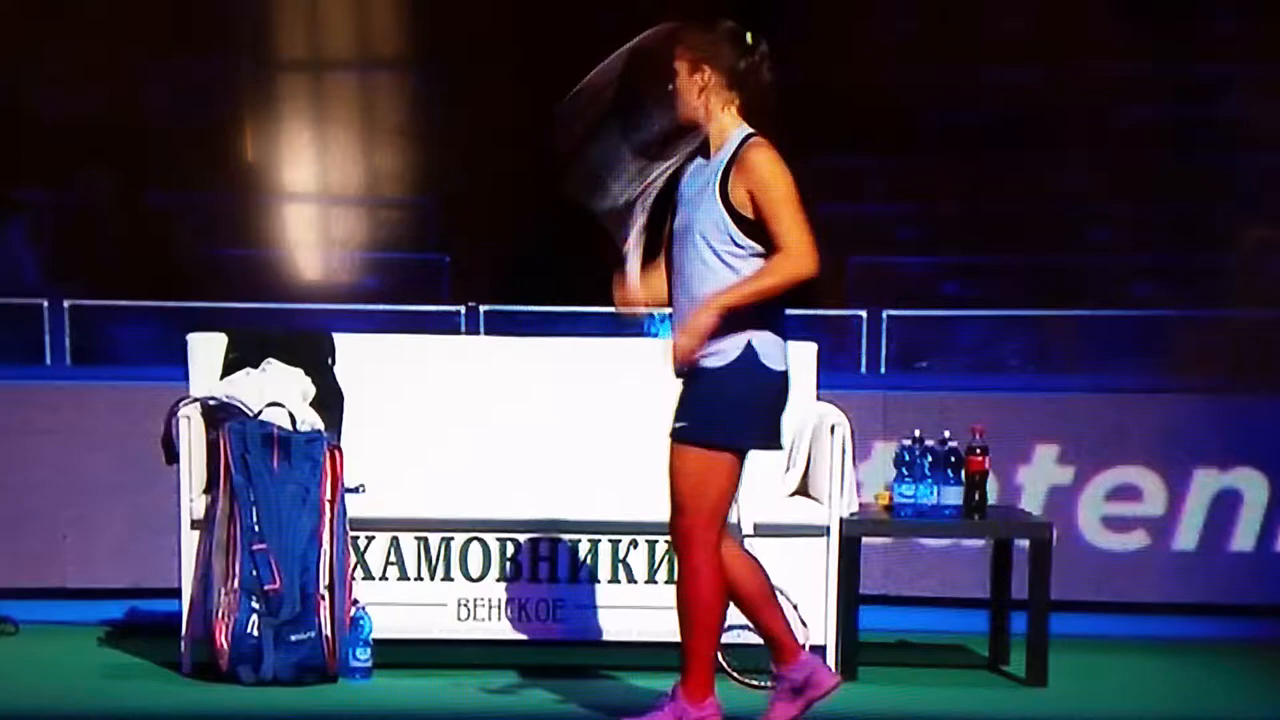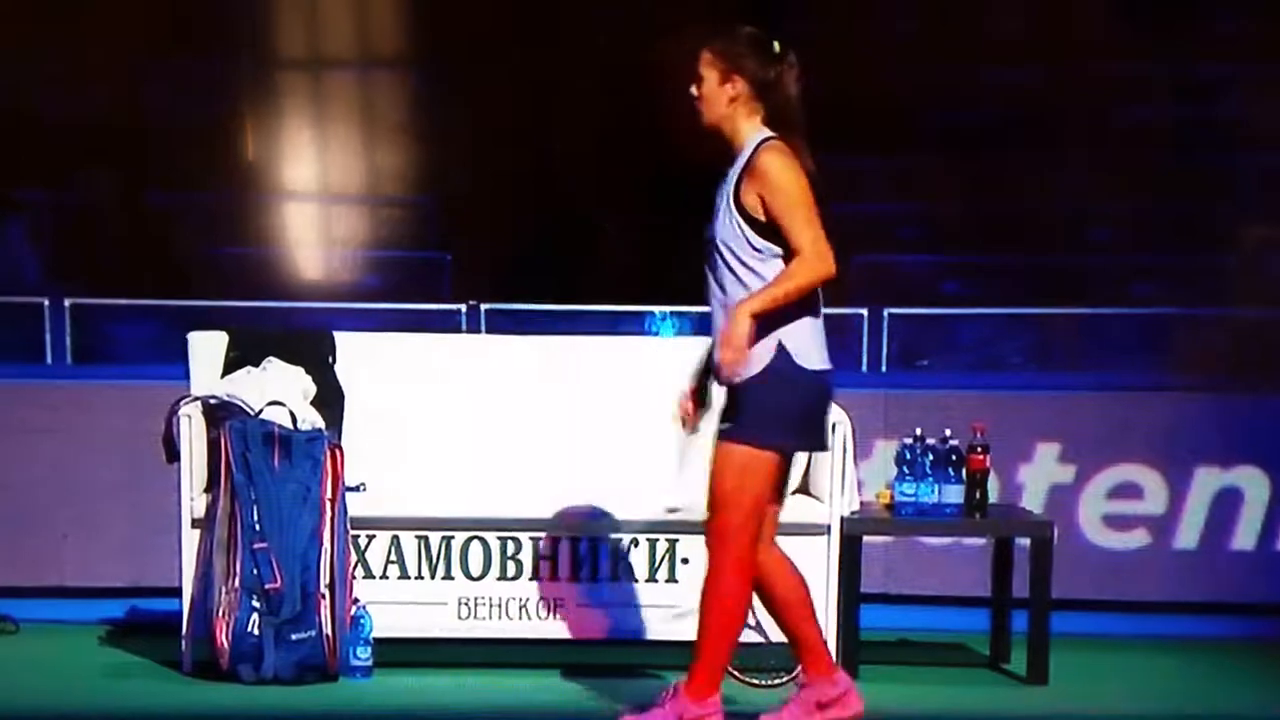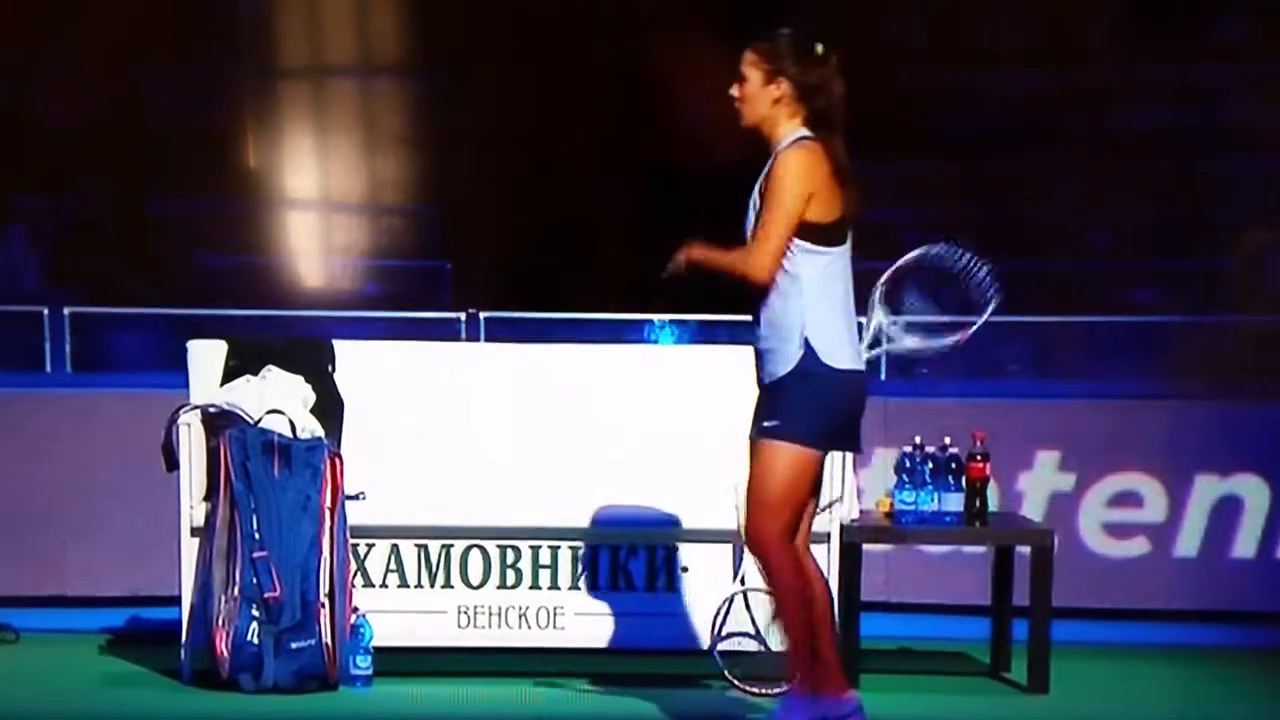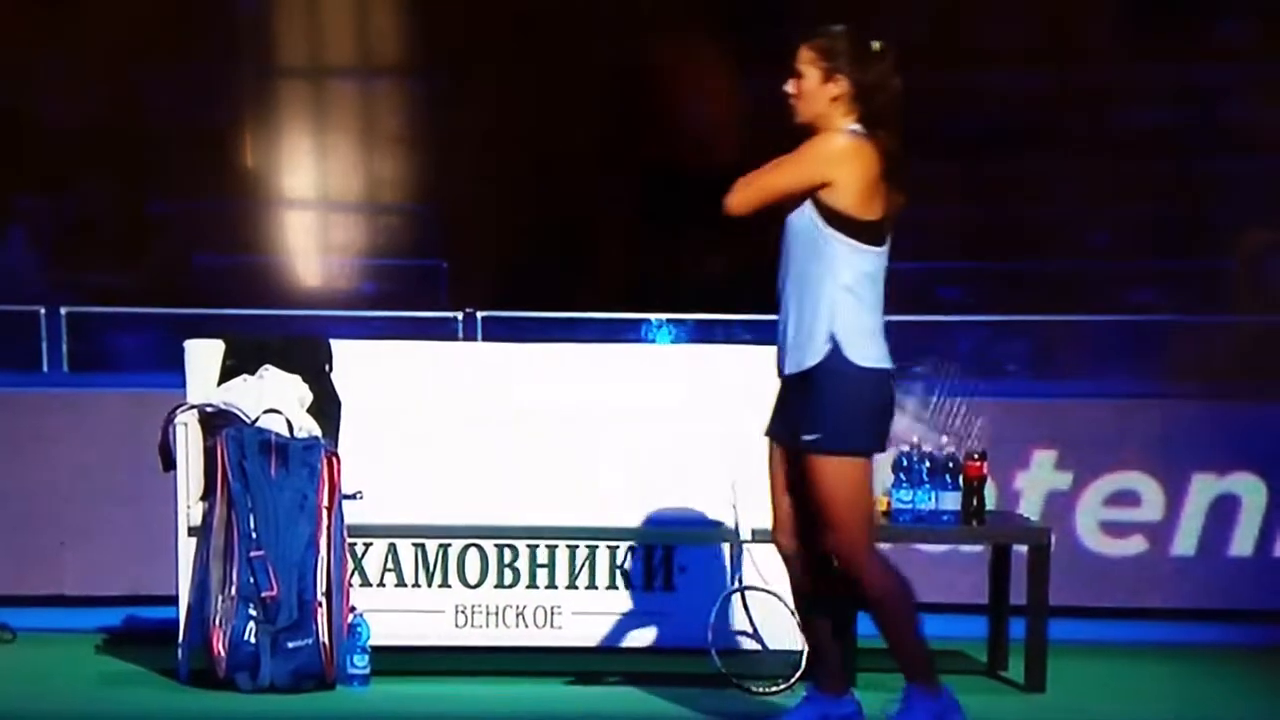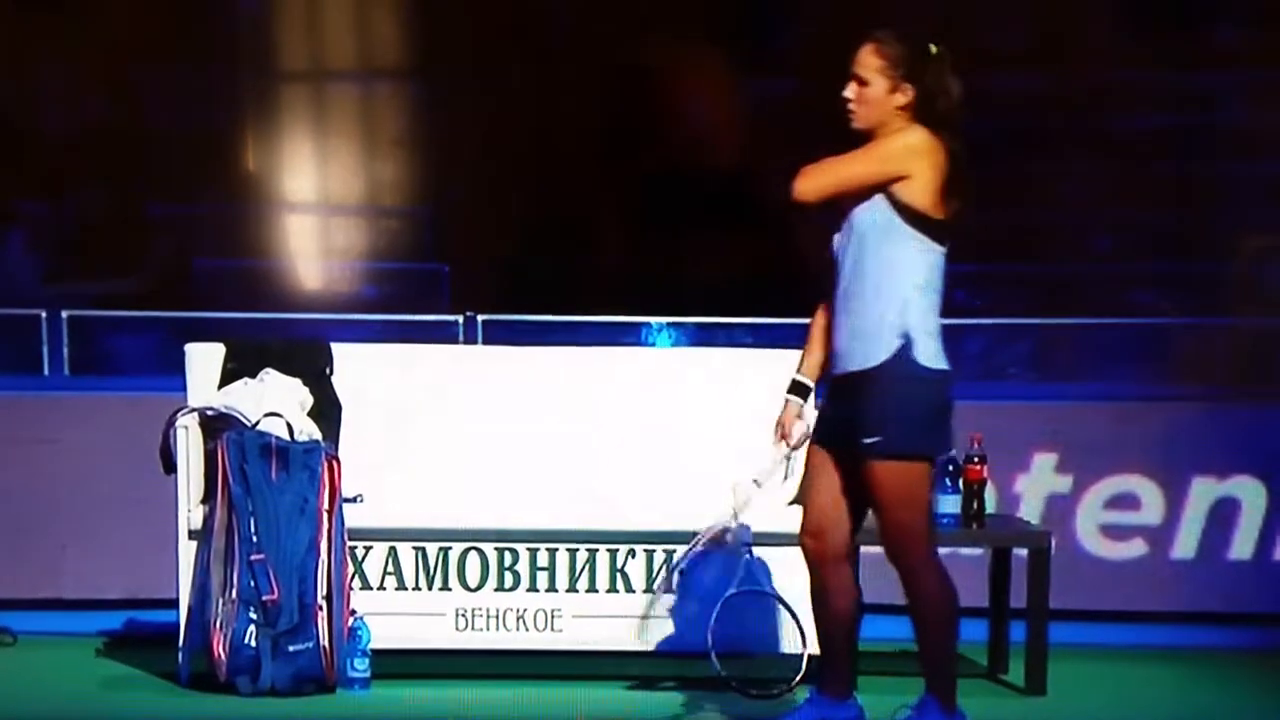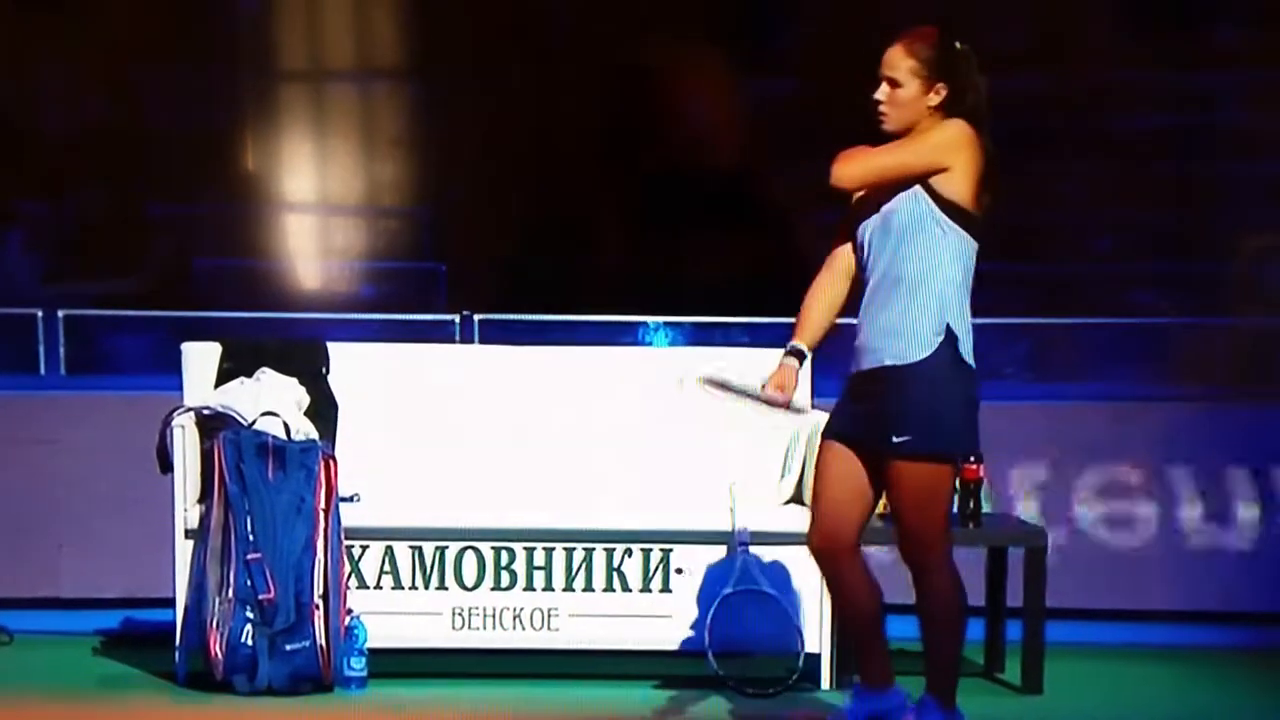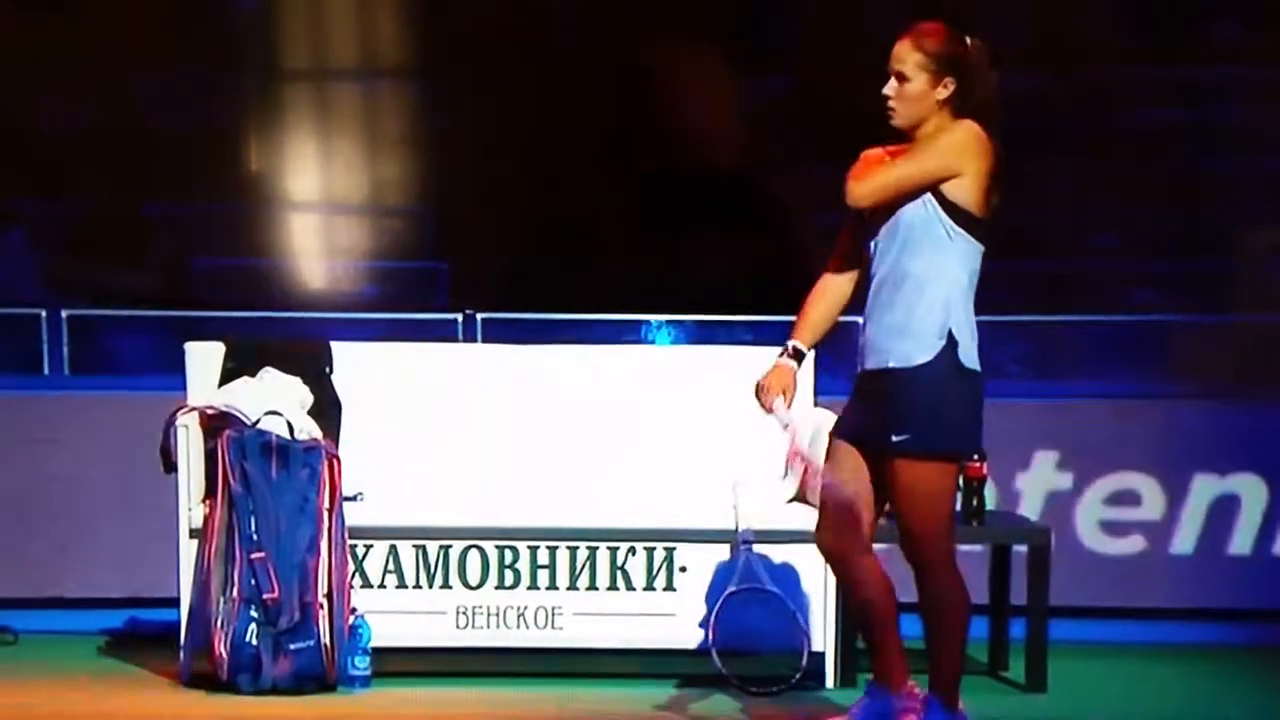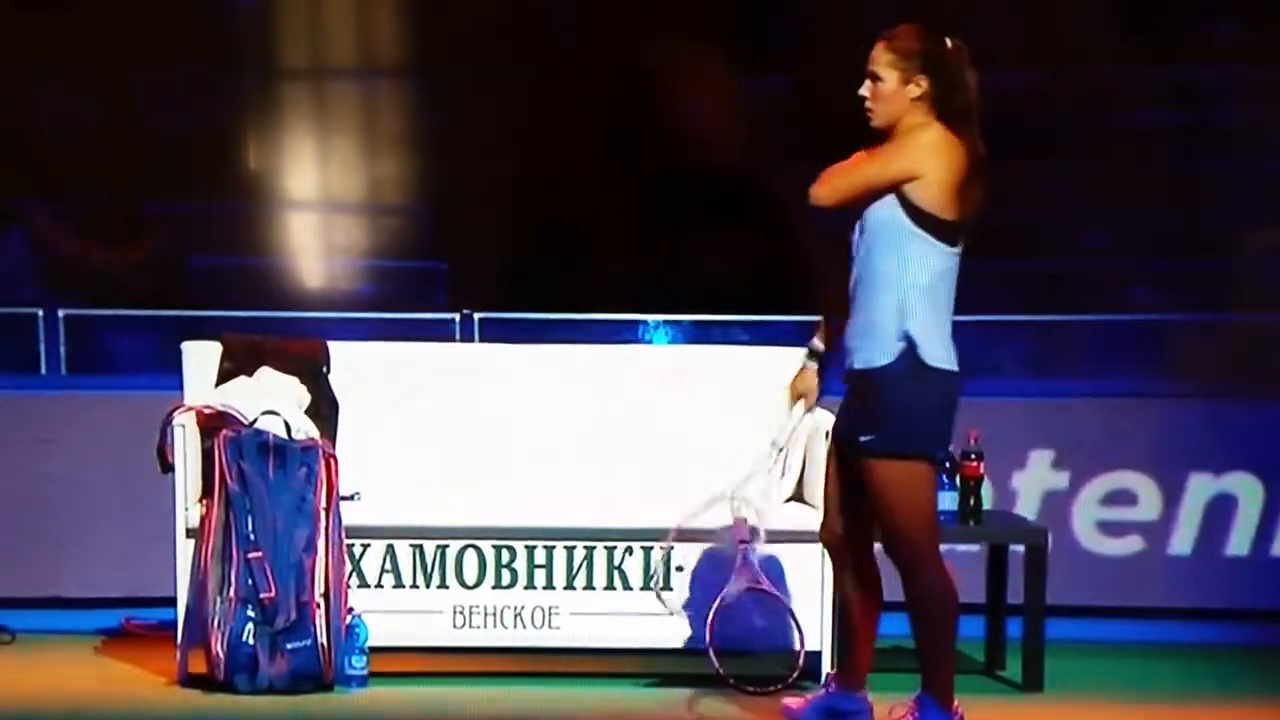
dt=0.3s
person 1, frame 1
left shoulder: (753, 158)
right shoulder: (696, 167)
left elbow: (800, 257)
left wrist: (710, 309)
right wrist: (646, 287)
left hip: (736, 371)
right hip: (712, 371)
left knee: (695, 538)
right knee: (710, 537)
right ankle: (795, 663)
person 1, frame 2
left shoulder: (771, 161)
right shoulder: (742, 169)
left elbow: (817, 261)
left wrist: (746, 313)
right wrist: (707, 374)
left hip: (779, 374)
right hip: (757, 375)
left knee: (729, 537)
right knee: (753, 541)
person 1, frame 3
left shoulder: (797, 160)
right shoulder: (796, 159)
left elbow: (761, 267)
left wrist: (696, 253)
left hip: (812, 375)
right hip: (797, 373)
left knee: (770, 535)
right knee: (786, 544)
person 1, frame 4
left shoulder: (840, 151)
right shoulder: (843, 159)
left elbow: (737, 201)
left wrist: (772, 169)
left hip: (841, 375)
right hip: (808, 375)
left knee: (848, 548)
right knee: (794, 543)
person 1, frame 5
left shoulder: (920, 148)
right shoulder: (865, 186)
left elbow: (806, 186)
left wrist: (832, 169)
right wrist: (799, 387)
left hip: (900, 381)
right hip: (851, 384)
left knee: (911, 554)
right knee: (823, 546)
person 1, frame 6
left shoulder: (956, 141)
right shoulder: (882, 185)
left elbow: (842, 171)
right elbow: (836, 273)
left wrist: (857, 157)
right wrist: (794, 353)
left hip: (928, 376)
right hip: (870, 378)
left knee: (925, 554)
right knee: (831, 540)
person 1, frame 7
left shoulder: (966, 143)
right shoulder: (894, 167)
left elbow: (859, 191)
right elbow: (844, 269)
left wrist: (869, 160)
right wrist: (793, 352)
left hip: (932, 378)
right hip: (878, 377)
left knee: (927, 551)
right knee: (842, 539)
person 1, frame 8
left shoulder: (936, 146)
right shoulder: (888, 165)
left elbow: (822, 192)
left wrist: (851, 166)
right wrist: (817, 352)
left hip: (908, 377)
right hip: (870, 376)
left knee: (912, 550)
right knee: (843, 538)
